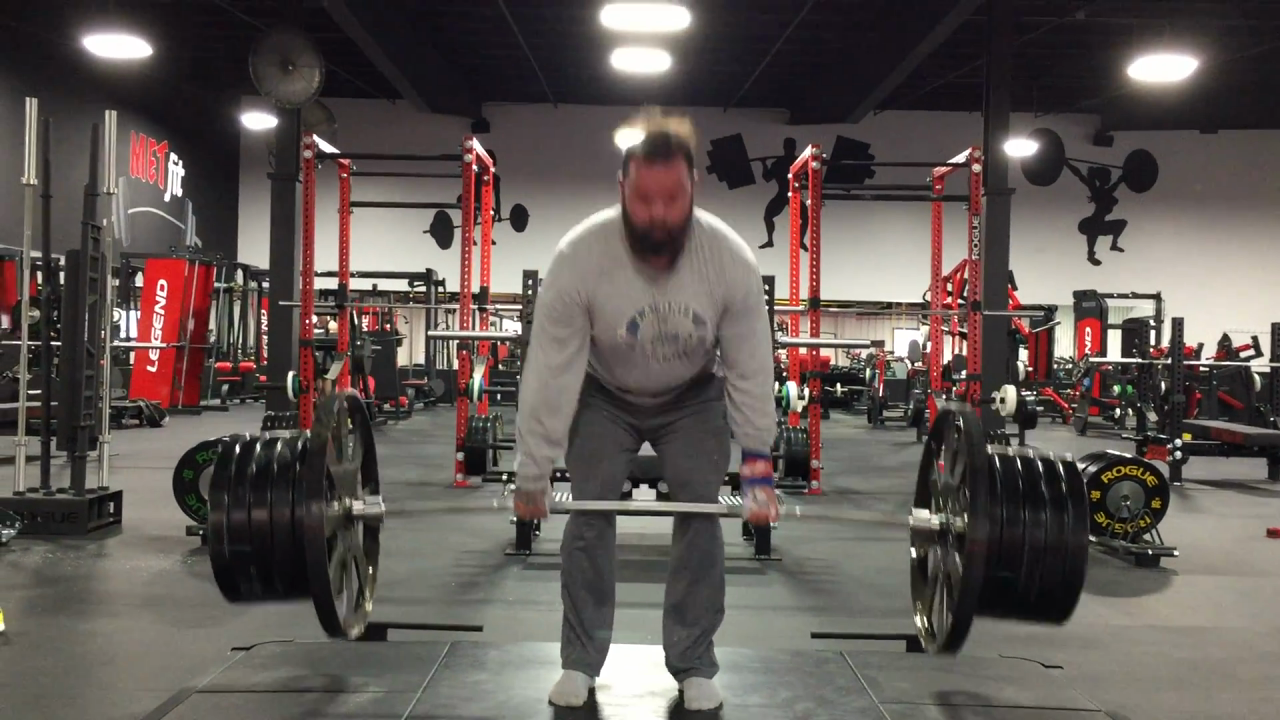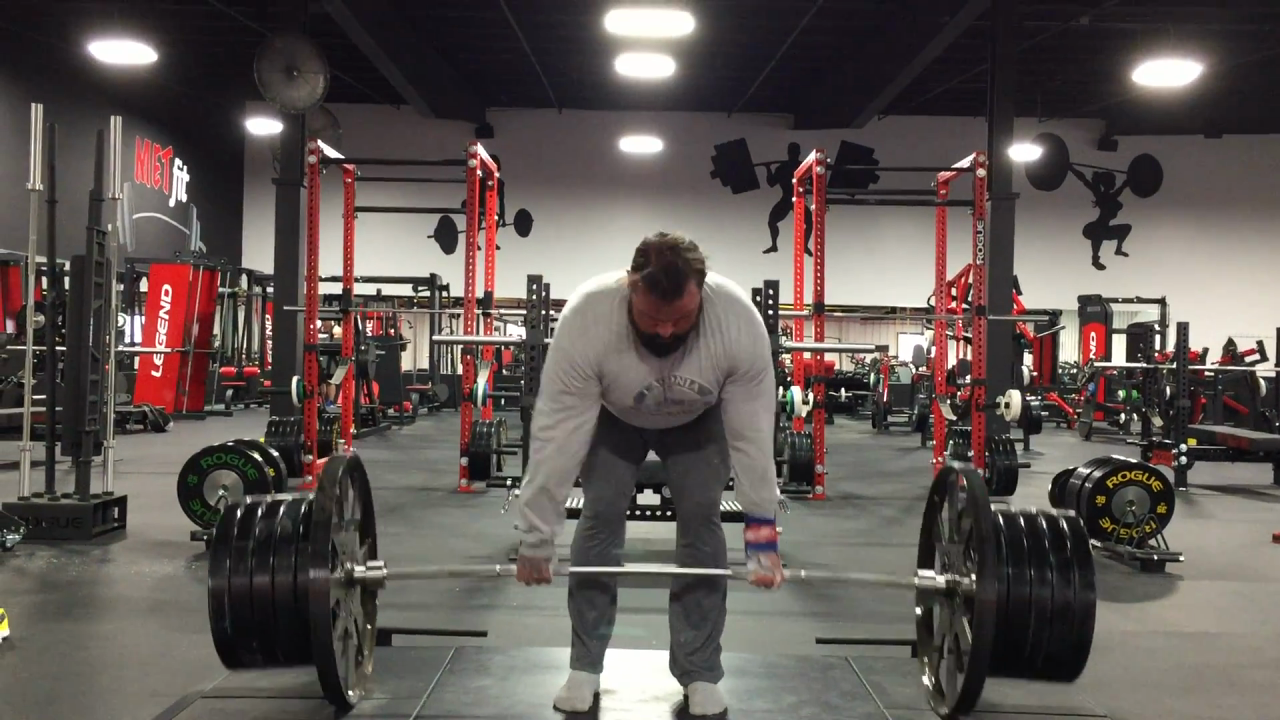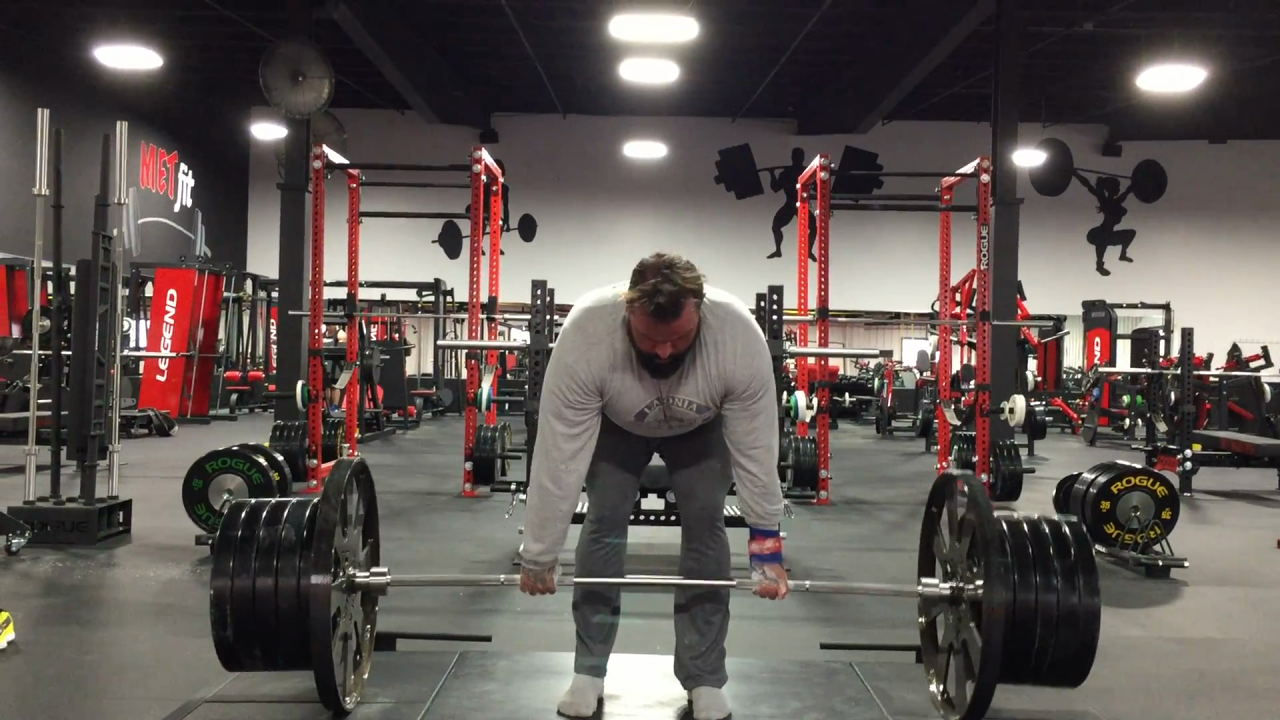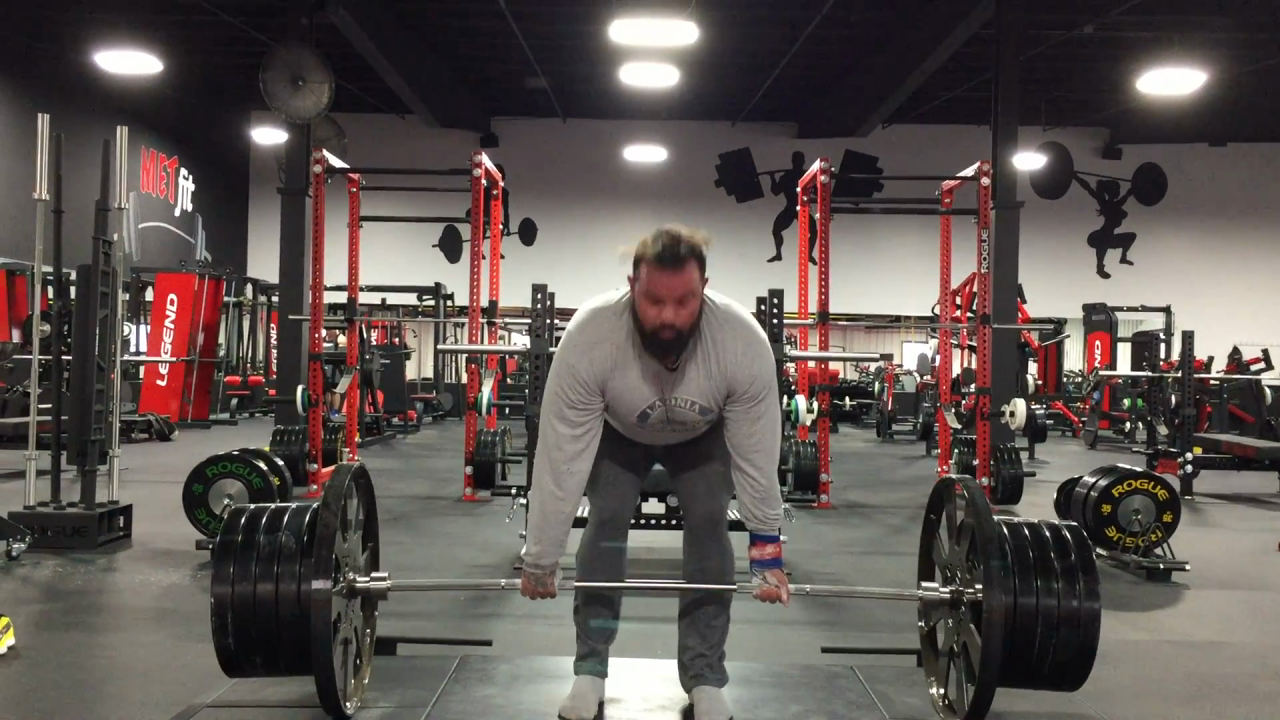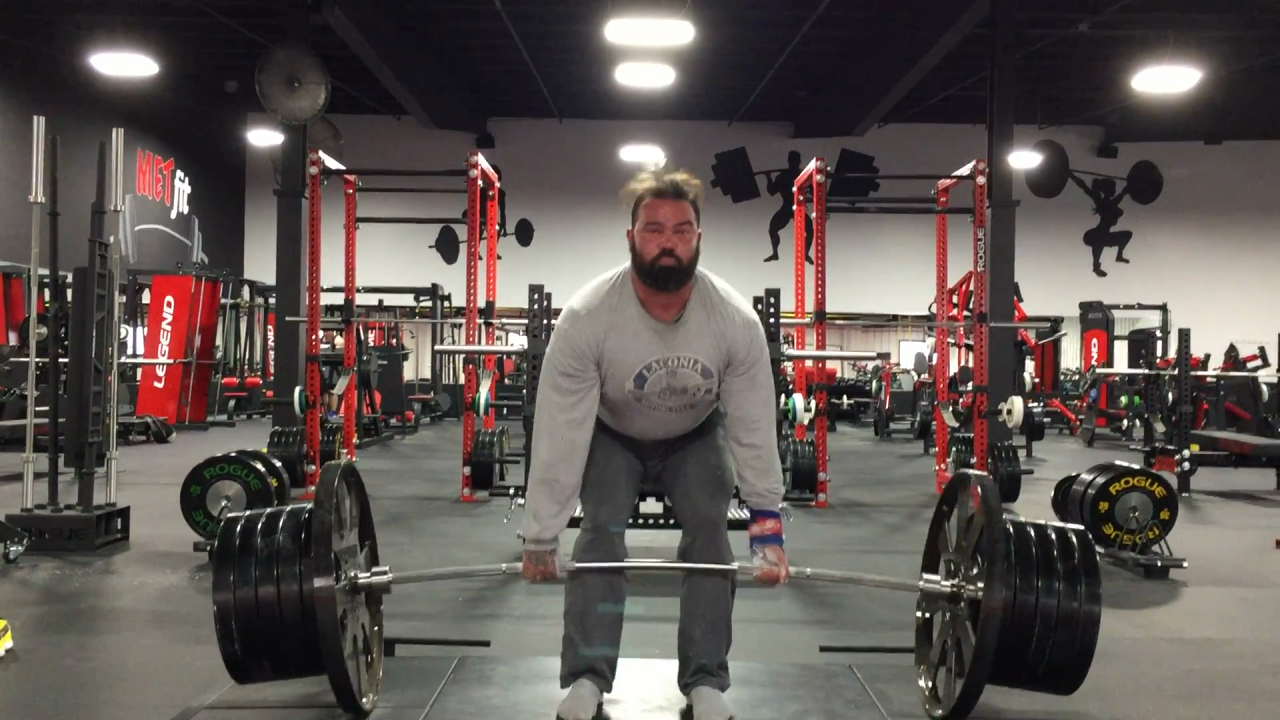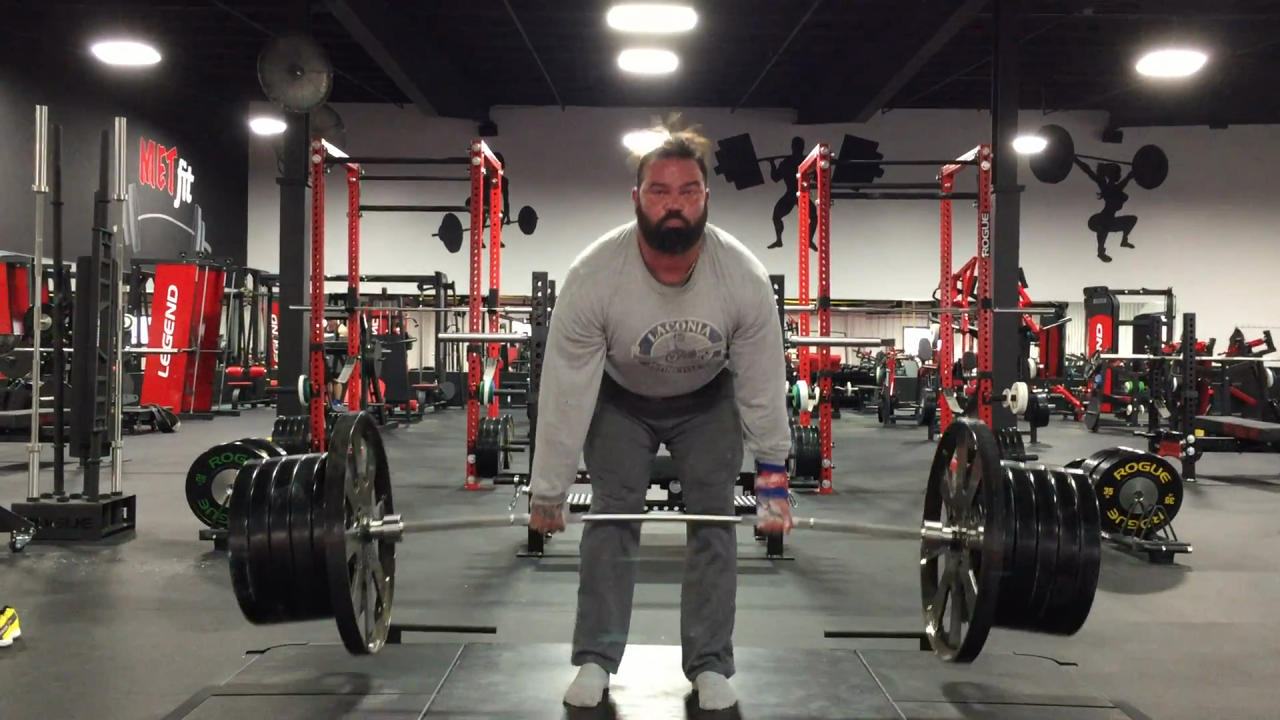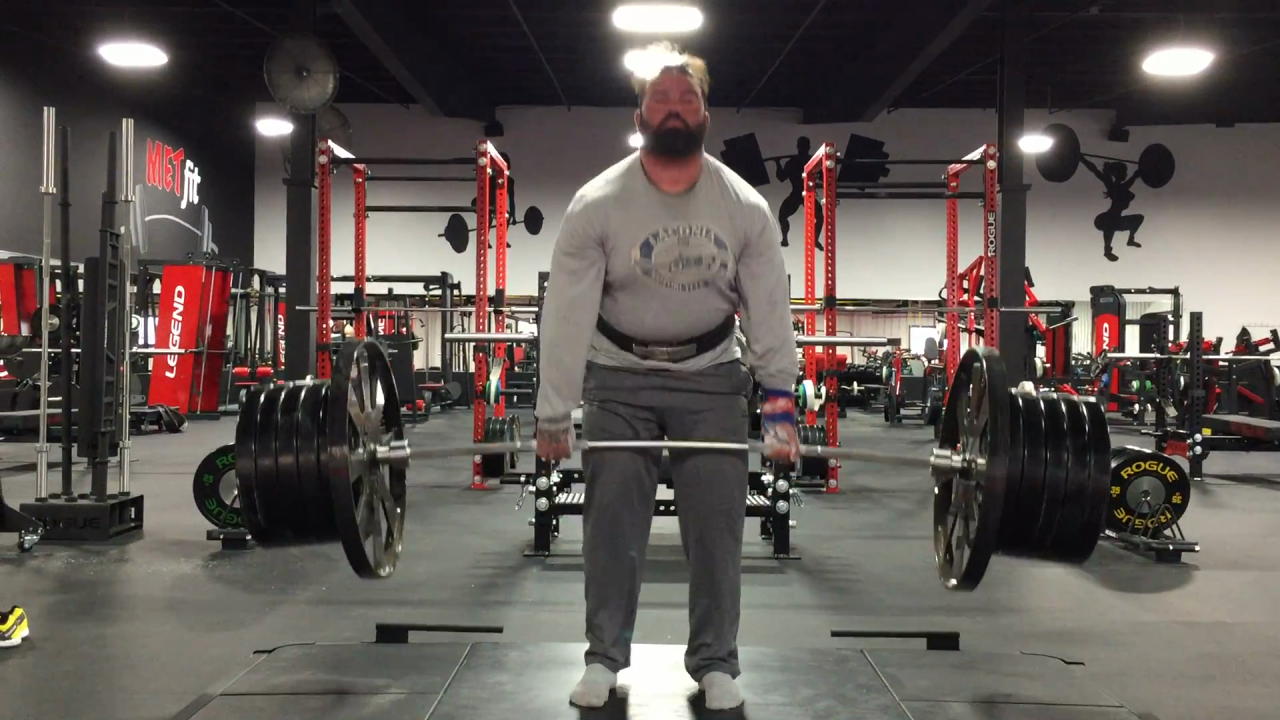
dt=0.4s
person 1, frame 1
left shoulder: (732, 260)
right shoulder: (579, 257)
left elbow: (751, 371)
right elbow: (550, 373)
left wrist: (758, 466)
right wrist: (533, 474)
left hip: (693, 397)
right hip: (604, 397)
left knee: (700, 516)
right knee: (590, 516)
left ankle: (694, 669)
right ankle: (579, 665)
person 1, frame 2
left shoulder: (740, 323)
right shoulder: (586, 320)
left elbow: (752, 435)
right elbow: (555, 437)
left wrist: (762, 535)
right wrist: (535, 541)
left hip: (696, 419)
right hip: (611, 416)
left knee: (700, 518)
right knee: (601, 515)
left ankle: (699, 672)
right ankle: (585, 666)
person 1, frame 3
left shoulder: (740, 338)
right shoulder: (585, 336)
left elbow: (756, 451)
right elbow: (559, 456)
left wrist: (767, 547)
right wrist: (539, 556)
left hip: (700, 425)
right hip: (615, 422)
left knee: (705, 522)
right knee: (605, 521)
left ankle: (704, 678)
right ankle: (589, 670)
person 1, frame 4
left shoulder: (745, 343)
right shoulder: (587, 338)
left elbow: (756, 456)
right elbow: (562, 456)
left wrist: (767, 553)
right wrist: (540, 561)
left hip: (700, 439)
right hip: (618, 435)
left knee: (708, 528)
right knee: (604, 525)
left ankle: (704, 679)
right ankle: (589, 672)
person 1, frame 5
left shoulder: (735, 319)
right shoulder: (587, 316)
left elbow: (754, 429)
right elbow: (560, 434)
left wrist: (767, 526)
right wrist: (541, 537)
left hip: (695, 437)
right hip: (611, 437)
left knee: (708, 532)
right knee: (600, 531)
right ankle: (587, 675)
person 1, frame 6
left shoulder: (744, 277)
right shoulder: (593, 276)
left elbow: (762, 387)
right elbow: (566, 392)
left wrist: (773, 482)
right wrist: (548, 493)
left hip: (706, 402)
right hip: (619, 401)
left knee: (713, 516)
right knee: (610, 515)
left ankle: (709, 664)
right ankle: (595, 660)
person 1, frame 7
left shoulder: (744, 207)
right shoulder: (598, 205)
left elbow: (769, 310)
right elbow: (567, 314)
left wrist: (780, 409)
right wrist: (553, 416)
left hip: (711, 376)
right hip: (619, 375)
left knee: (716, 518)
right knee: (613, 516)
left ankle: (714, 663)
right ankle: (604, 658)
